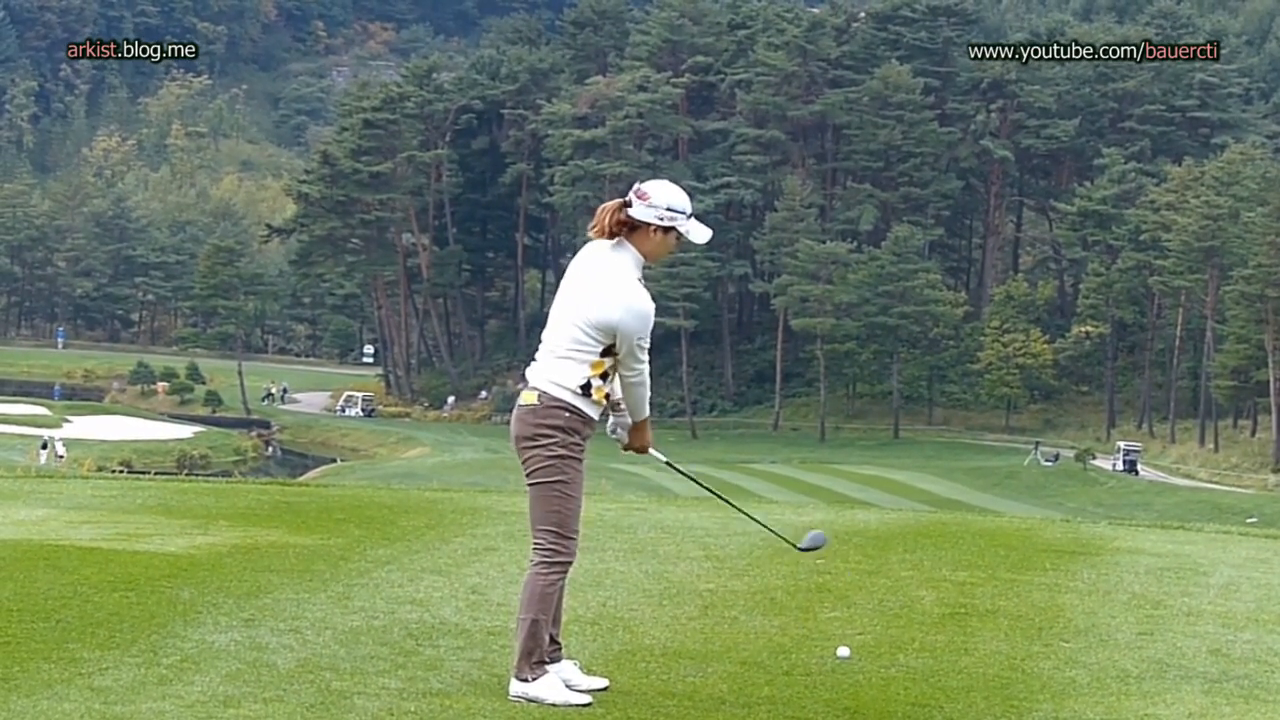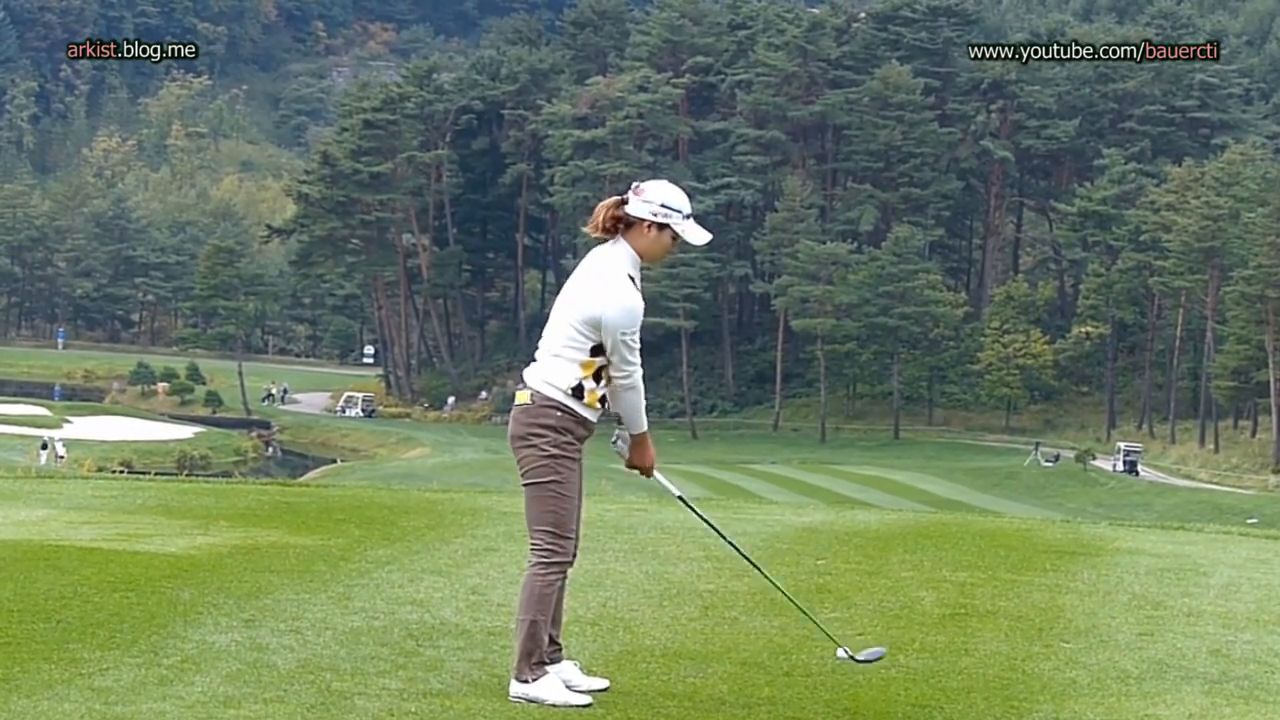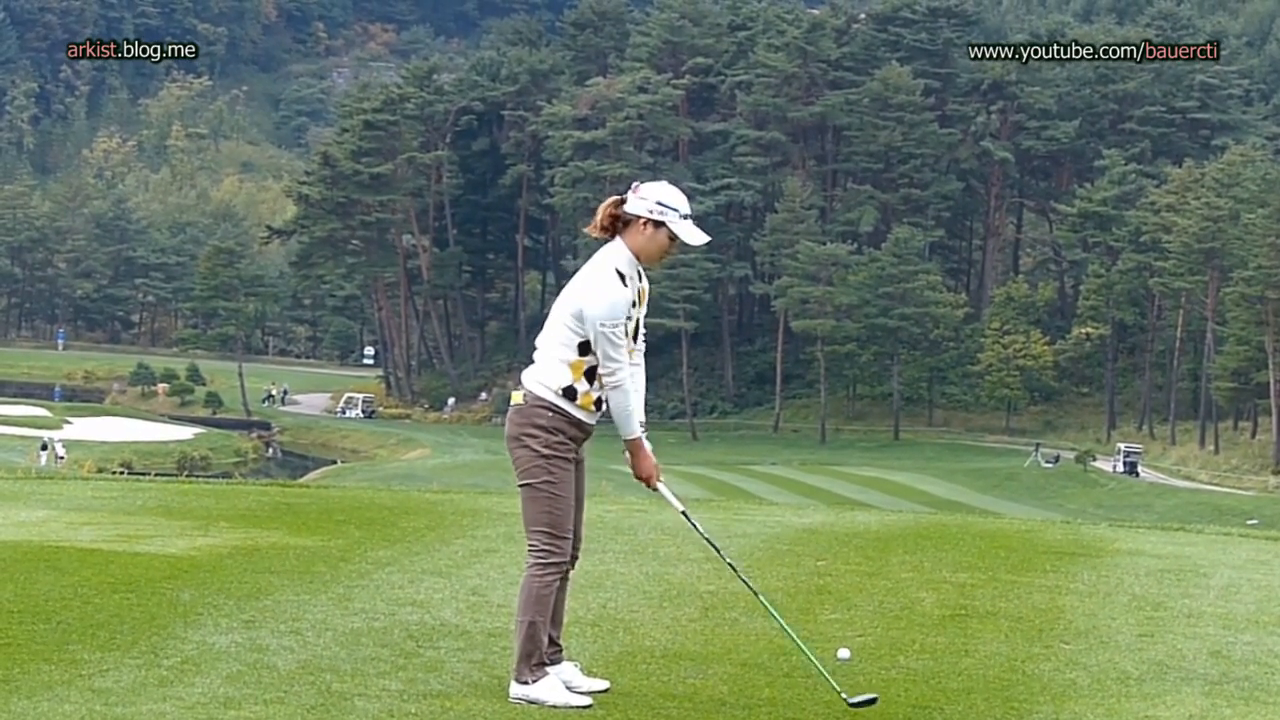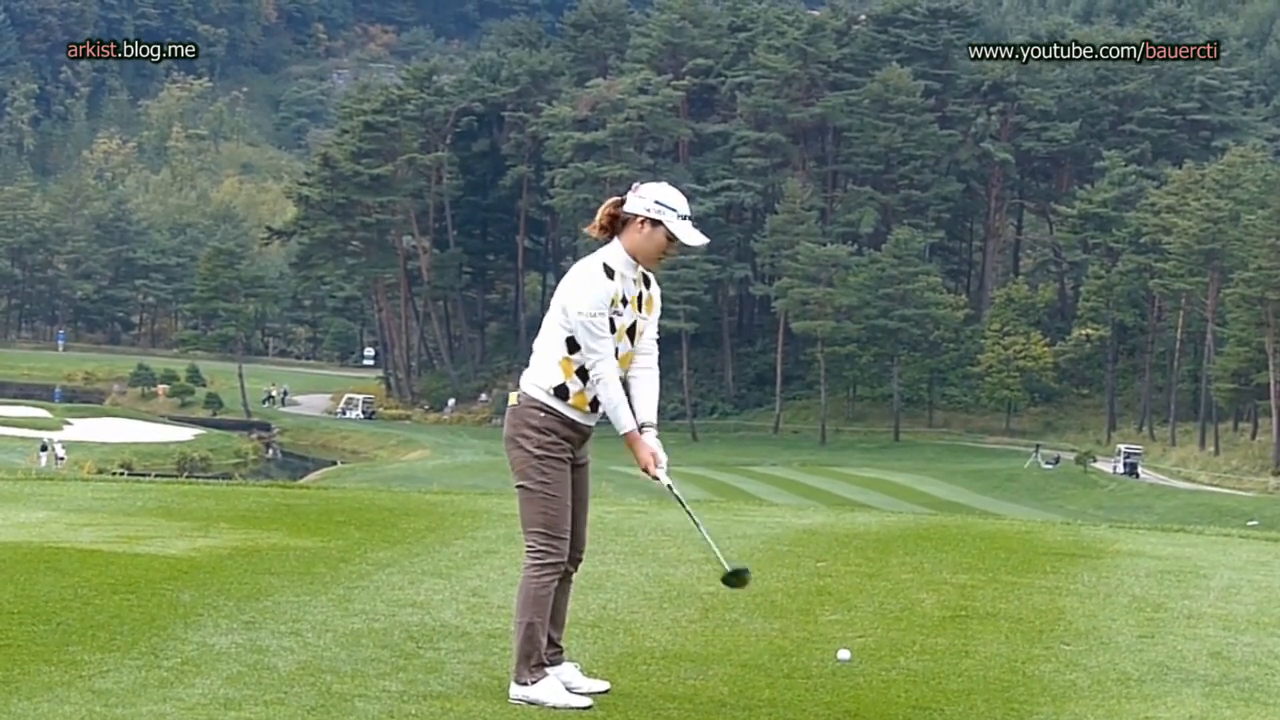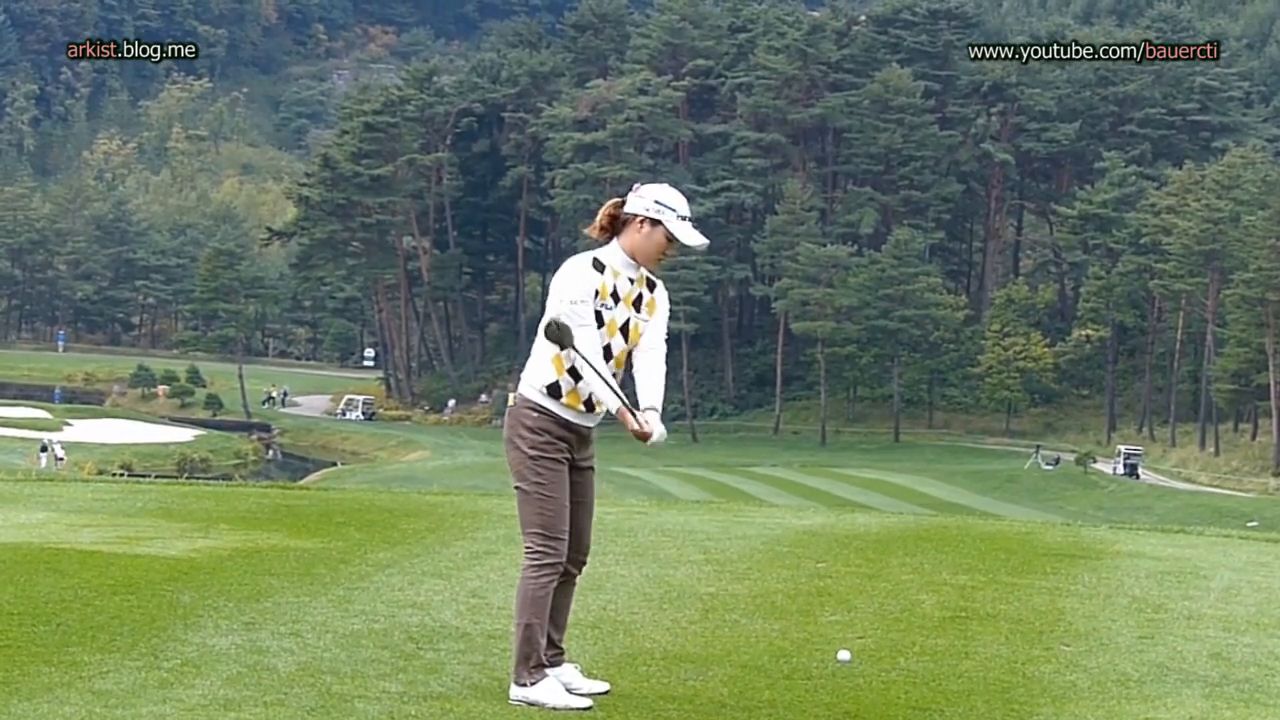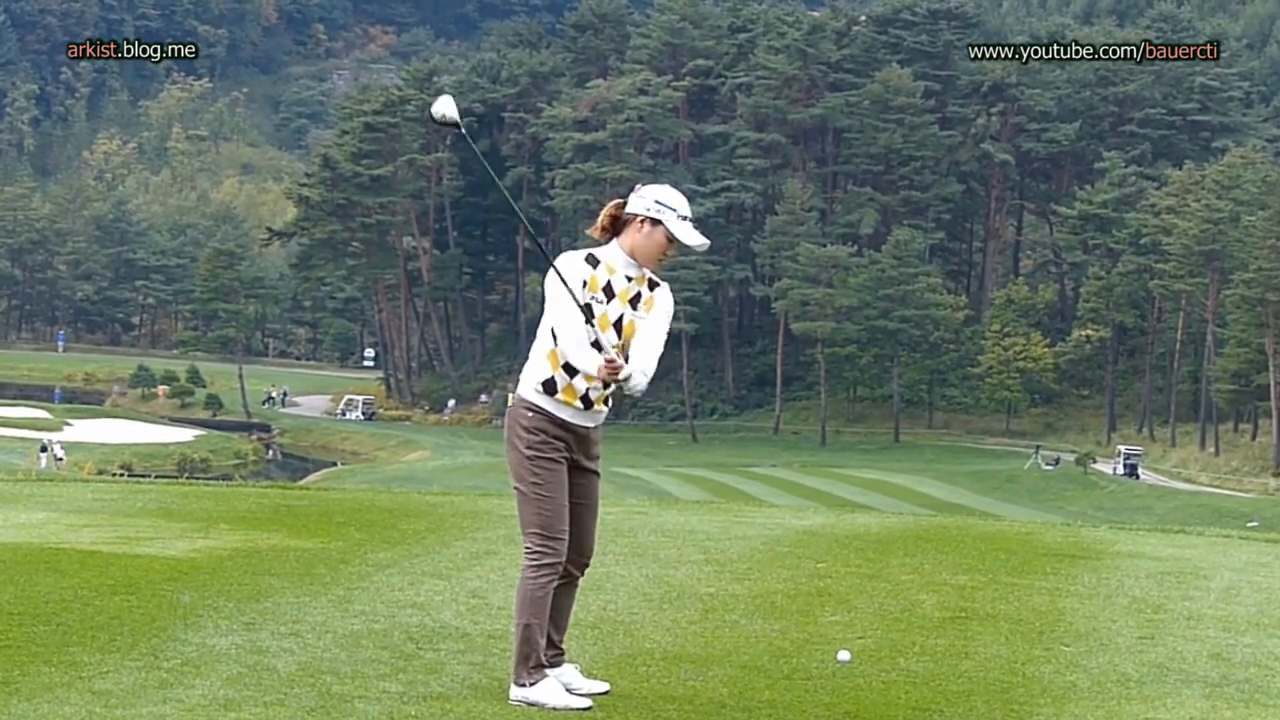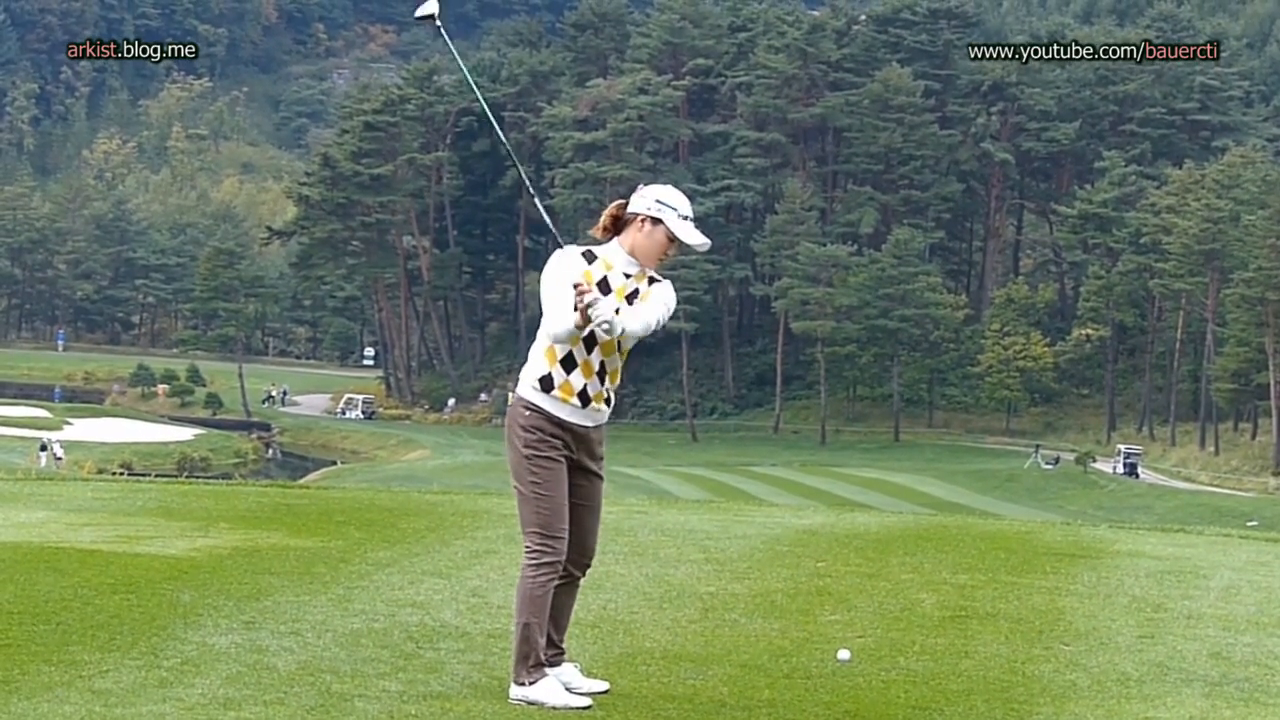
dt=0.1s
person 1, frame 1
left shoulder: (595, 253)
right shoulder: (633, 301)
right elbow: (634, 369)
left wrist: (615, 405)
right wrist: (639, 422)
left hip: (545, 411)
right hip: (555, 422)
left knee: (557, 549)
right knee: (554, 550)
left ankle: (550, 660)
right ankle: (527, 674)
person 1, frame 2
left shoulder: (608, 264)
right shoulder: (619, 291)
right elbow: (625, 372)
left wrist: (633, 430)
right wrist: (640, 436)
left hip: (561, 422)
right hip: (548, 421)
left knee: (562, 551)
right knee: (551, 550)
left ankle: (550, 660)
right ankle: (527, 675)
person 1, frame 3
left shoulder: (631, 278)
right shoulder: (607, 287)
left elbow: (632, 362)
right elbow: (615, 373)
left wrist: (636, 436)
right wrist: (637, 446)
left hip: (563, 426)
right hip: (543, 422)
left knee: (564, 553)
right knee: (549, 551)
left ankle: (551, 662)
right ankle: (528, 676)
person 1, frame 4
left shoulder: (647, 289)
right shoulder: (590, 278)
left elbow: (643, 359)
right elbow: (600, 367)
left wrist: (649, 427)
right wrist: (633, 437)
left hip: (574, 429)
right hip: (540, 421)
left knee: (568, 554)
right knee: (547, 552)
left ankle: (551, 662)
right ankle: (527, 677)
person 1, frame 5
left shoulder: (654, 293)
right shoulder: (581, 272)
left elbow: (651, 357)
right elbow: (587, 357)
left wrist: (650, 413)
right wrist: (620, 409)
left hip: (576, 432)
right hip: (539, 422)
left knee: (572, 556)
right knee: (546, 553)
left ankle: (552, 663)
right ankle: (527, 678)
person 1, frame 6
left shoulder: (658, 295)
right shoulder: (574, 265)
left elbow: (648, 346)
right elbow: (571, 340)
left wrist: (632, 375)
right wrist: (598, 367)
left hip: (585, 430)
right hip: (539, 420)
left knee: (576, 555)
right knee: (546, 552)
left ankle: (552, 662)
right ankle: (527, 678)
person 1, frame 7
left shoulder: (660, 293)
right shoulder: (571, 260)
left elbow: (634, 328)
right elbow: (559, 327)
left wrist: (605, 318)
right wrist: (578, 318)
left hip: (587, 431)
right hip: (539, 419)
left knee: (577, 556)
right knee: (546, 551)
left ankle: (552, 662)
right ankle: (527, 677)
